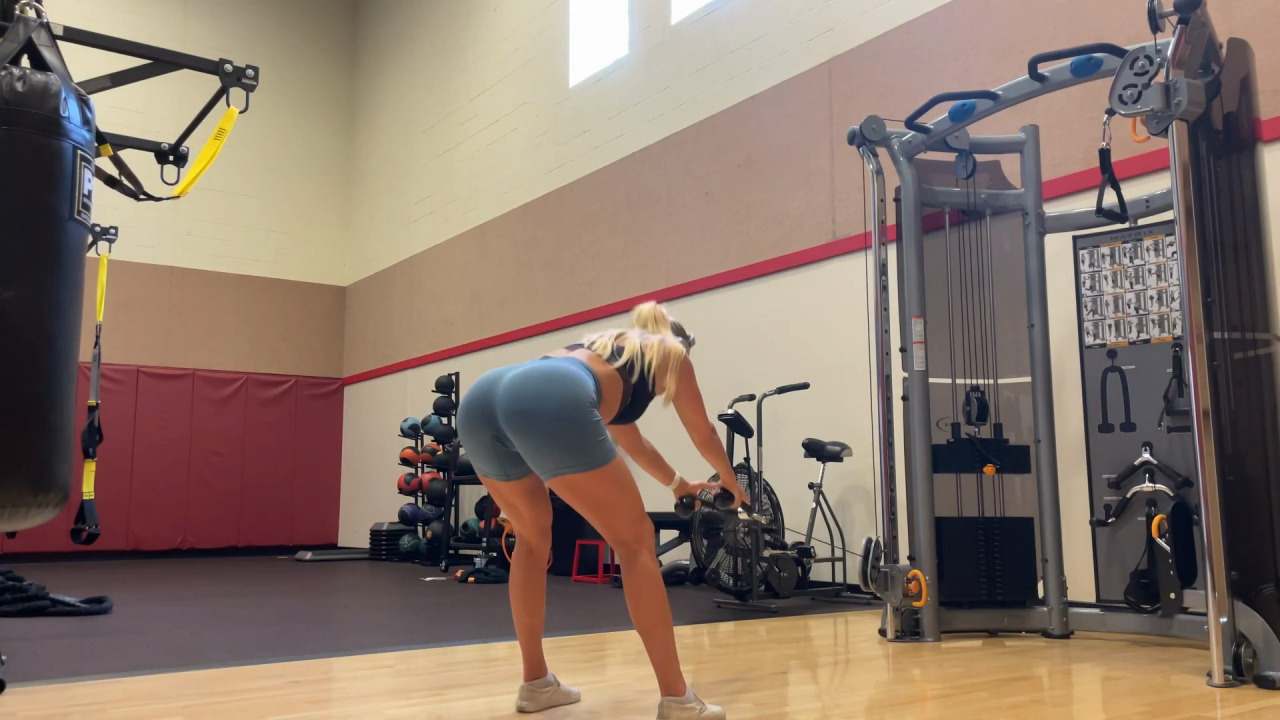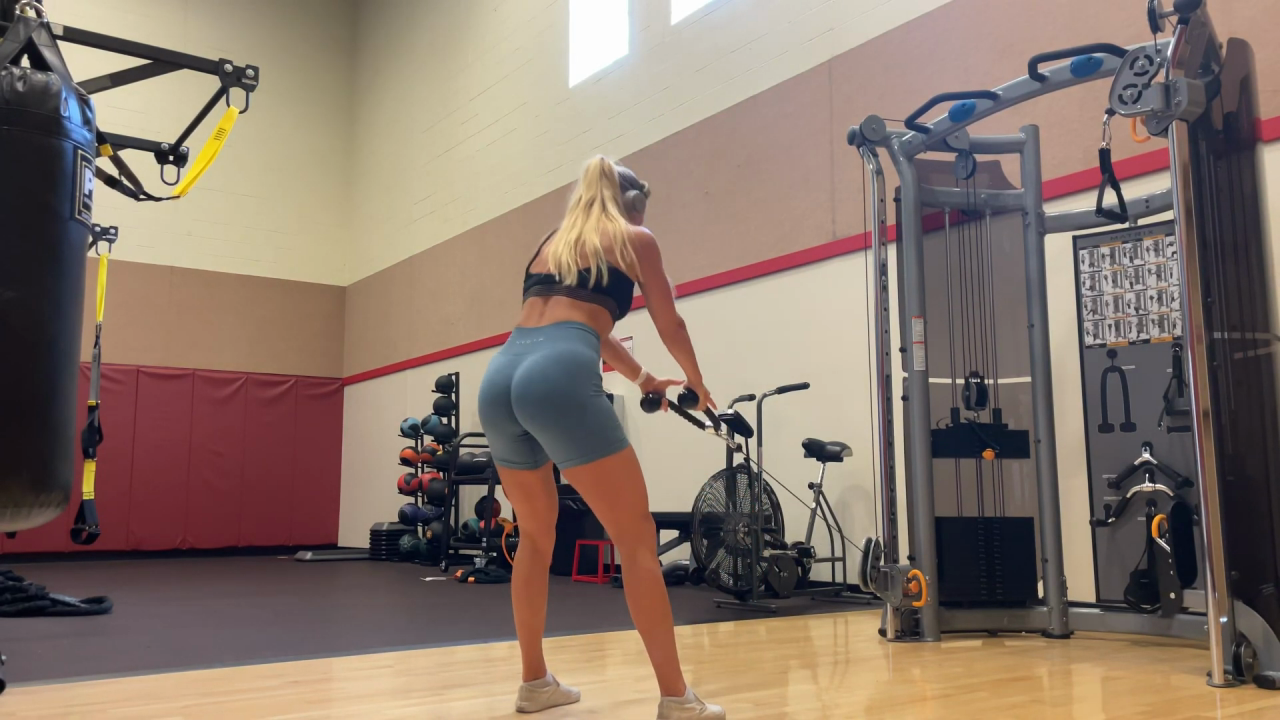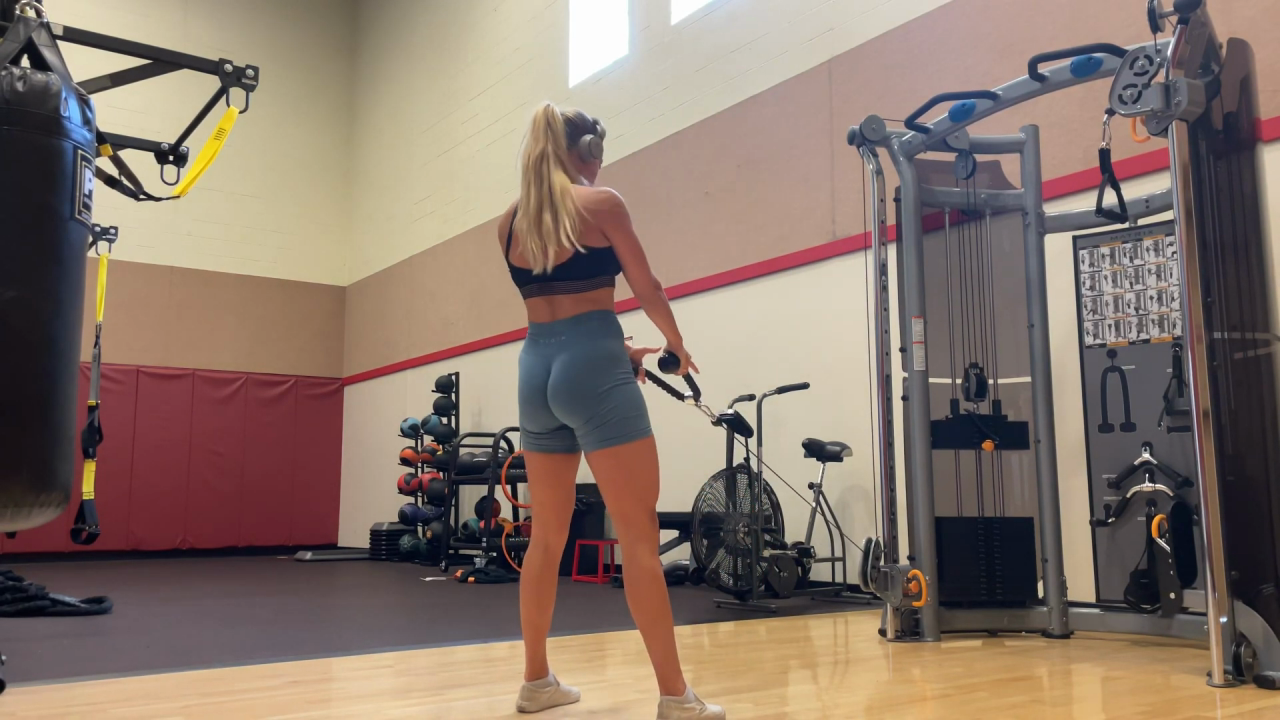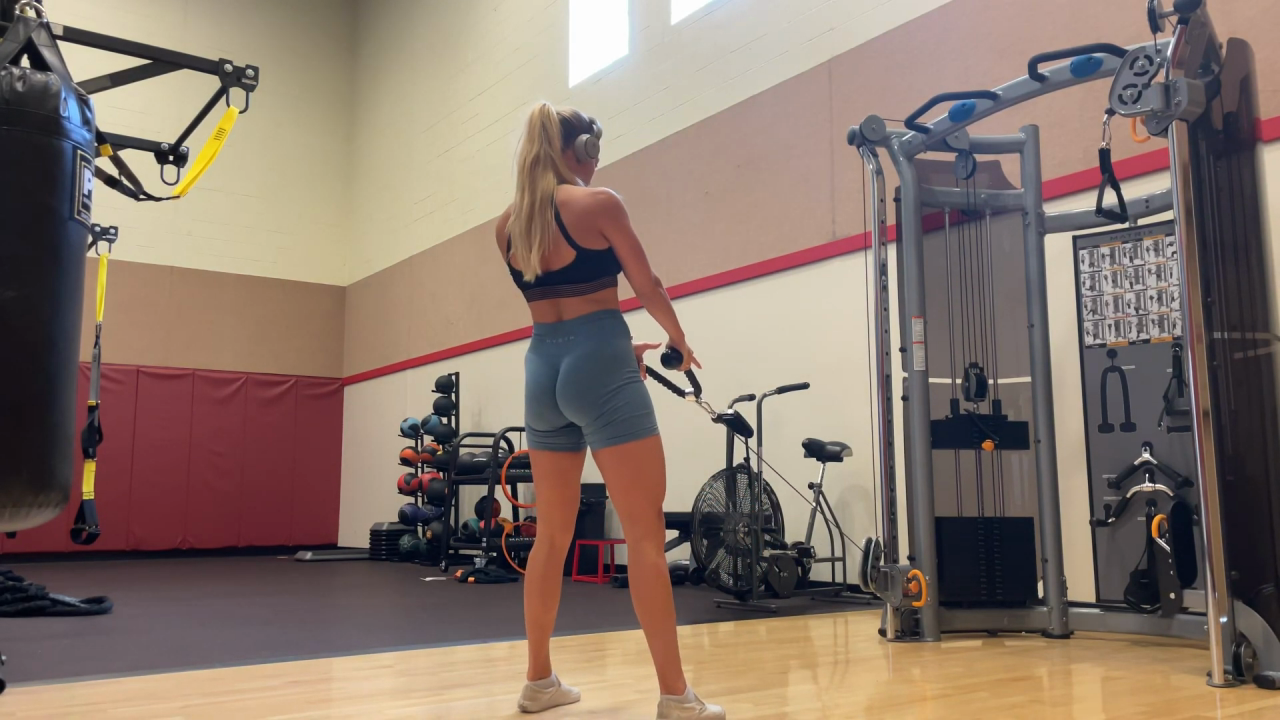
dt=0.4s
person 1, frame 1
left shoulder: (601, 346)
right shoulder: (671, 354)
left elbow: (630, 441)
right elbow: (703, 434)
left wrist: (679, 484)
right wrist: (731, 482)
left hip: (481, 398)
right hip: (549, 403)
left knee: (532, 540)
right knee: (635, 543)
left ankle: (536, 683)
person 1, frame 2
left shoulder: (551, 243)
right shoulder: (634, 239)
right elbow: (668, 325)
left wrist: (642, 377)
right wrist: (695, 381)
left hip: (500, 381)
right hip: (562, 382)
left knee: (536, 540)
right knee: (636, 541)
person 1, frame 3
left shoulder: (510, 222)
right shoulder: (601, 203)
right elbow: (645, 288)
right wrist: (676, 344)
left hip: (536, 370)
right hip: (594, 373)
left knee: (547, 535)
right knee: (639, 537)
person 1, frame 4
left shoulder: (508, 225)
right shoulder: (598, 203)
right elbow: (647, 286)
right wrist: (678, 338)
left hip: (543, 371)
right hip: (602, 372)
left knee: (552, 534)
right knee: (645, 534)
